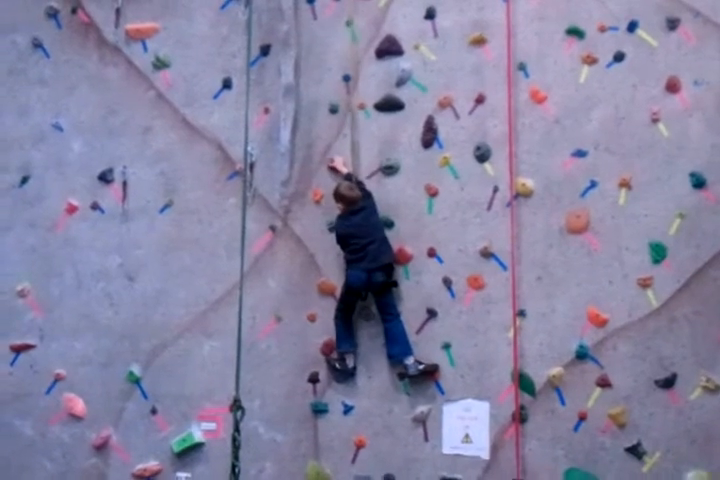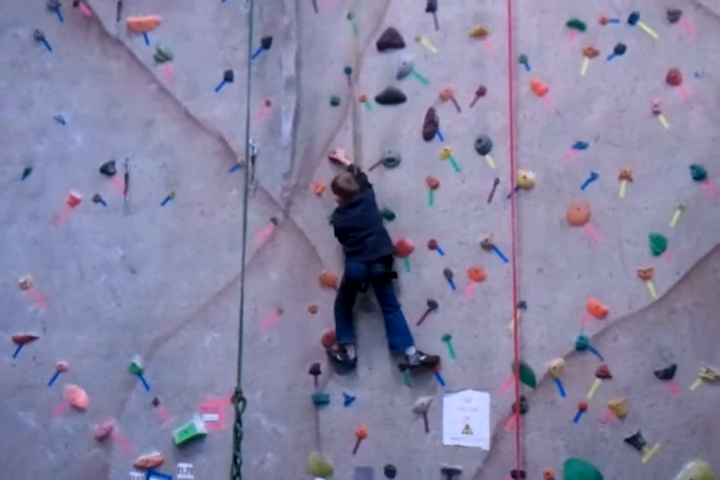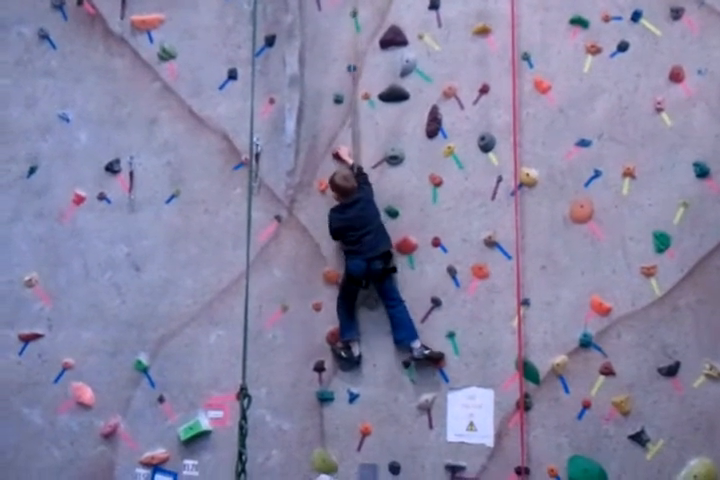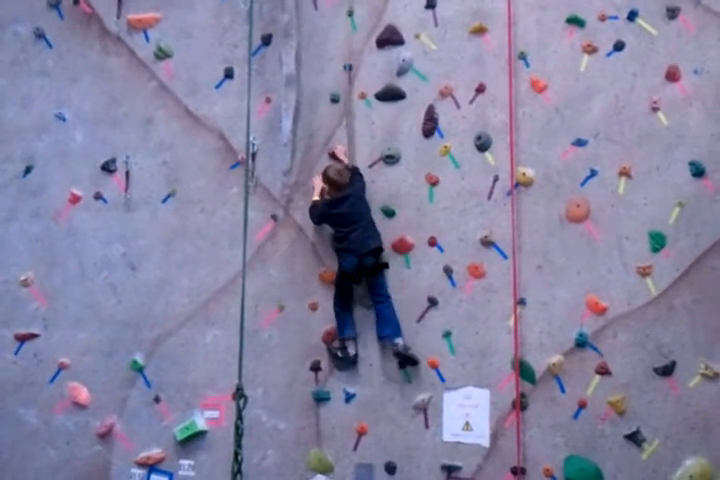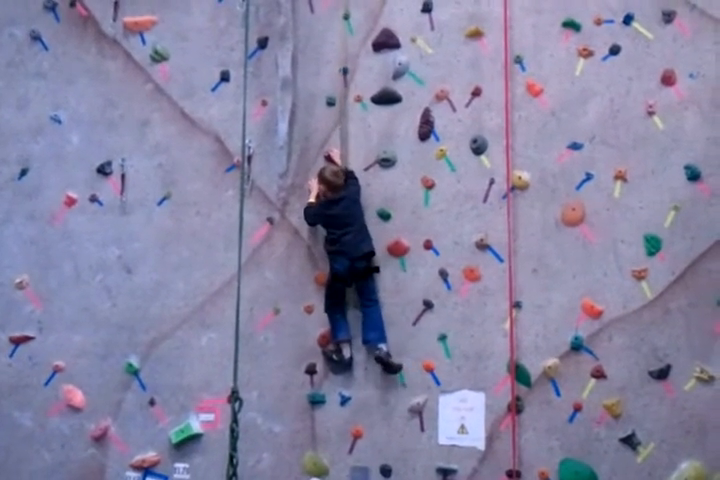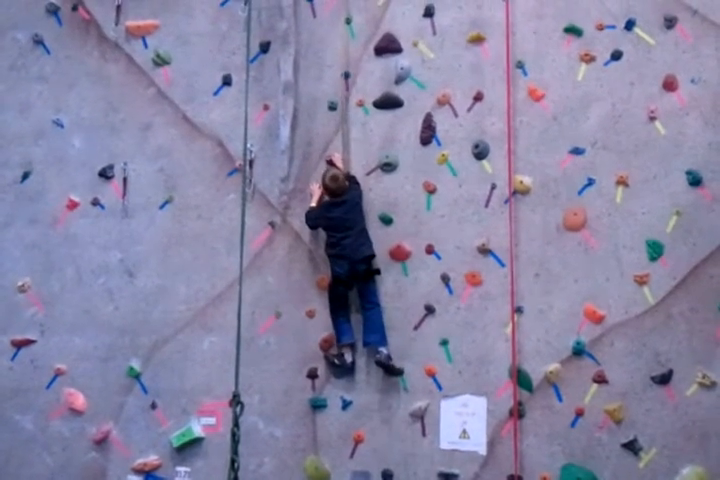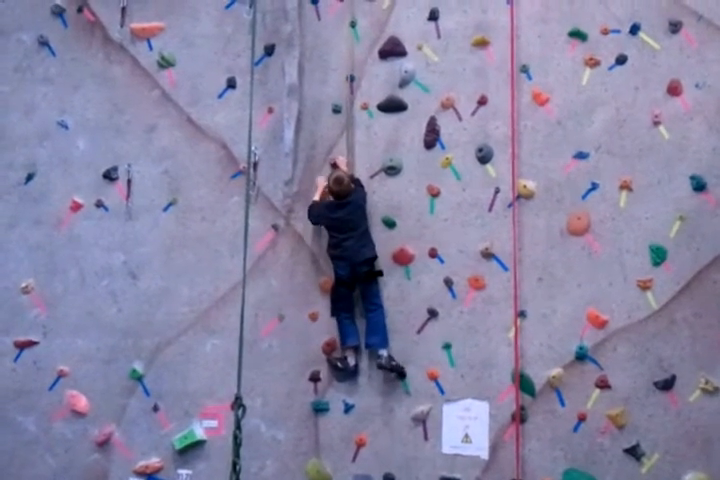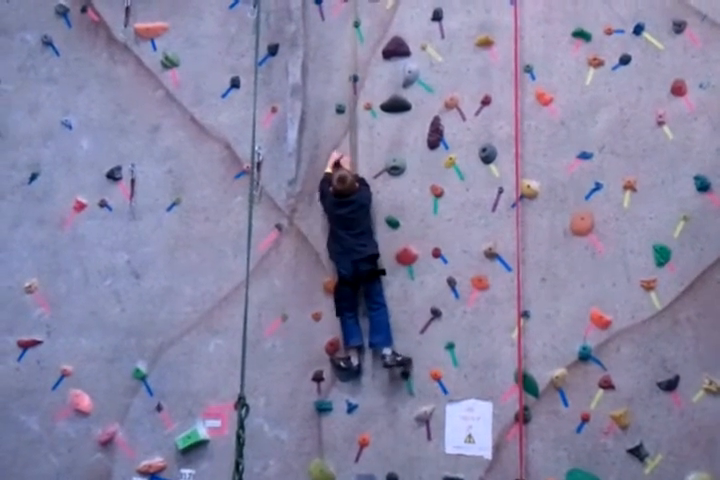
dt=0.3s
person 1, frame 1
left shoulder: (341, 223)
right shoulder: (369, 206)
right elbow: (359, 184)
right wrist: (342, 168)
left hip: (356, 274)
right hip: (380, 272)
left knee: (343, 316)
right knee: (390, 317)
left ankle: (347, 360)
right ankle: (408, 362)
person 1, frame 2
left shoulder: (338, 217)
right shoulder: (368, 198)
left elbow: (342, 239)
right elbow: (361, 177)
right wrist: (345, 161)
left hip: (355, 265)
right hip: (380, 263)
left knee: (342, 307)
right knee: (391, 308)
left ankle: (347, 351)
right ankle: (410, 353)
person 1, frame 3
left shoulder: (336, 214)
right shoulder: (365, 196)
right elbow: (361, 175)
right wrist: (347, 159)
left hip: (355, 263)
right hip: (379, 259)
left knee: (345, 305)
right knee: (394, 303)
left ankle: (352, 348)
right ankle: (416, 347)
person 1, frame 4
left shoulder: (327, 206)
right shoulder: (357, 191)
left elbow: (315, 215)
right elbow: (357, 174)
left wrist: (316, 193)
right wrist: (343, 159)
left hip: (347, 258)
right hip: (371, 254)
left knee: (342, 303)
right knee: (382, 299)
left ankle: (348, 348)
right ankle: (398, 343)
person 1, frame 5
left shoulder: (322, 207)
right shoulder: (352, 194)
left elbow: (309, 217)
right elbow: (351, 177)
left wrist: (312, 195)
right wrist: (338, 162)
left hip: (339, 261)
right hip: (362, 257)
left knee: (335, 306)
right knee: (370, 303)
left ankle: (344, 351)
right ankle: (380, 348)
person 1, frame 6
left shoulder: (324, 209)
right shoulder: (354, 197)
left elbow: (310, 221)
right elbow: (354, 182)
left wrist: (315, 199)
right wrist: (341, 167)
left hip: (340, 264)
right hip: (362, 260)
left knee: (340, 310)
right knee: (371, 306)
left ankle: (347, 355)
right ankle: (381, 352)
person 1, frame 7
left shoulder: (327, 208)
right shoulder: (359, 199)
left elbow: (313, 215)
right elbow: (358, 185)
left wrist: (319, 191)
right wrist: (345, 170)
left hip: (342, 266)
right hip: (364, 262)
left knee: (344, 312)
right knee: (374, 307)
left ankle: (350, 359)
right ankle: (383, 354)
person 1, frame 8
left shoulder: (331, 203)
right shoulder: (363, 199)
left elbow: (324, 184)
right elbow: (363, 184)
left wrist: (331, 162)
right wrist: (349, 169)
left hip: (344, 265)
right hip: (367, 261)
left knee: (348, 311)
right knee: (377, 306)
left ankle: (353, 358)
right ankle: (387, 353)
